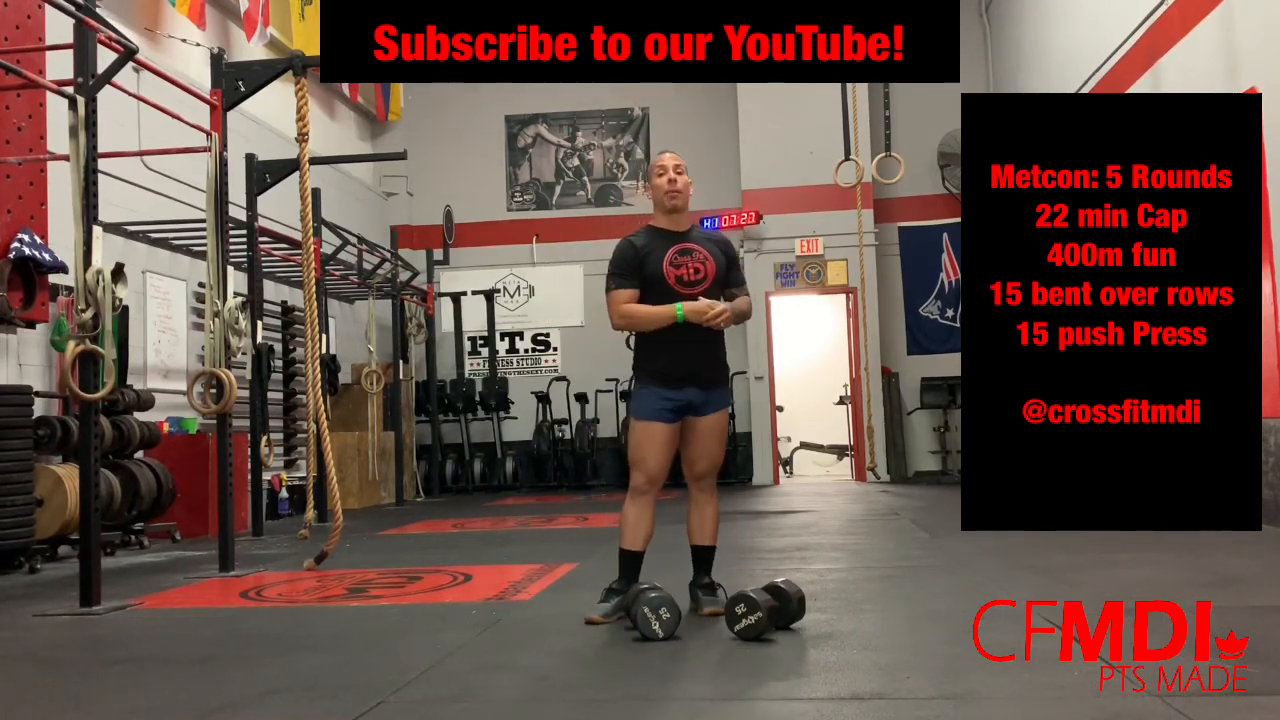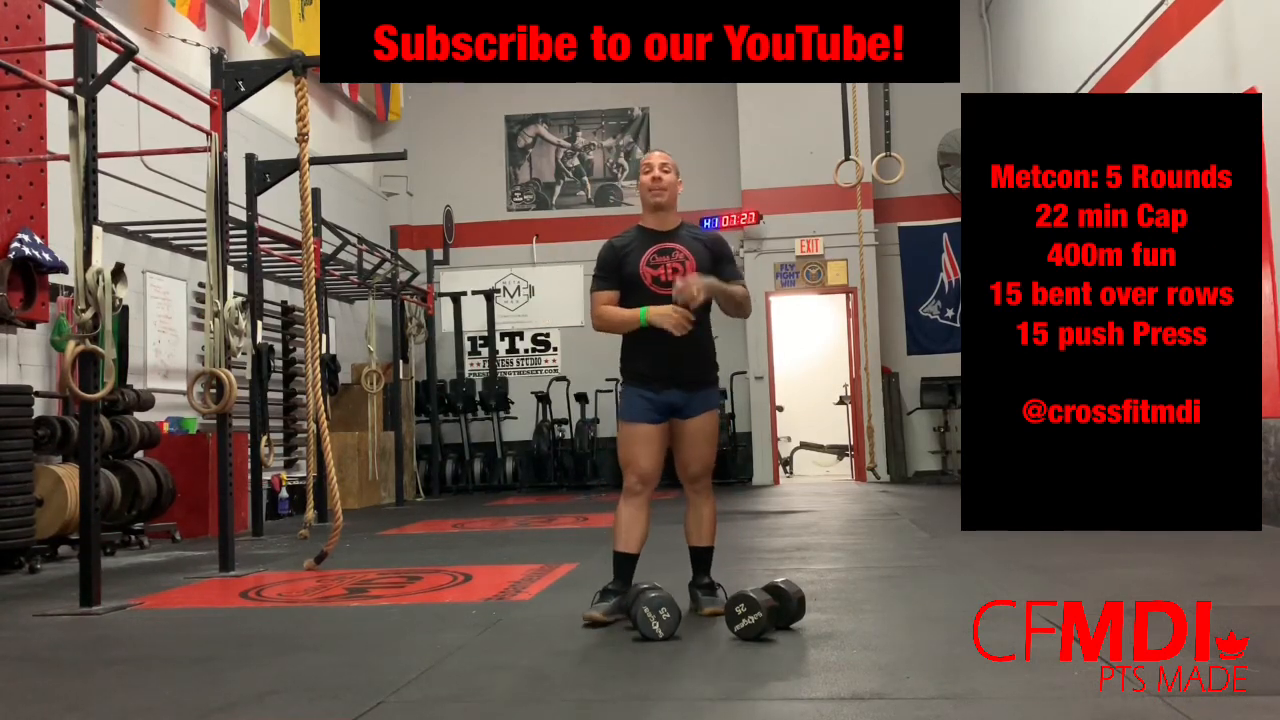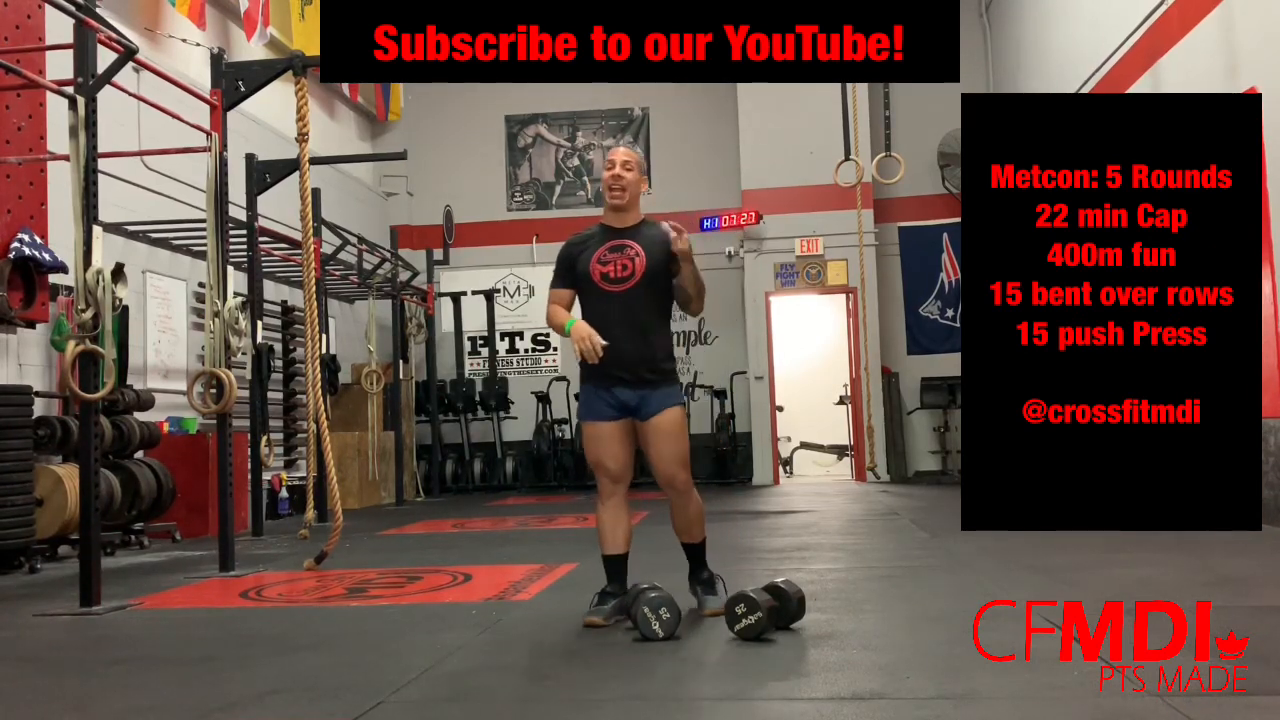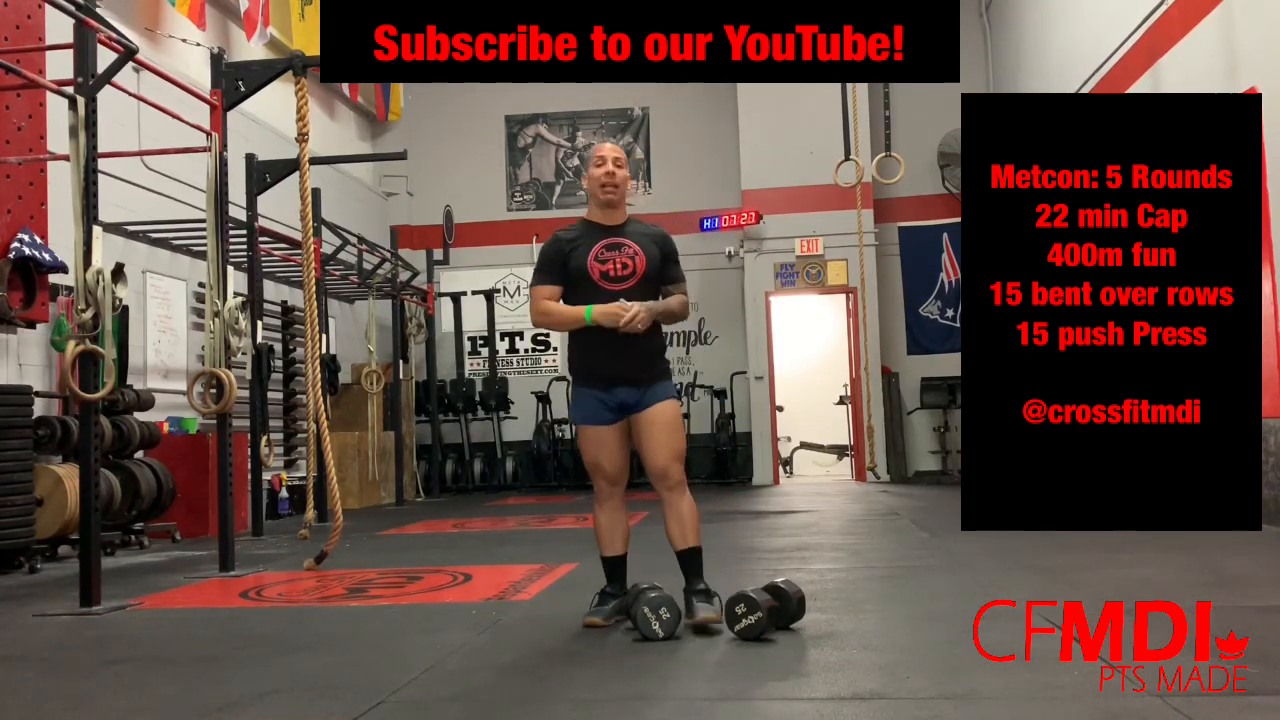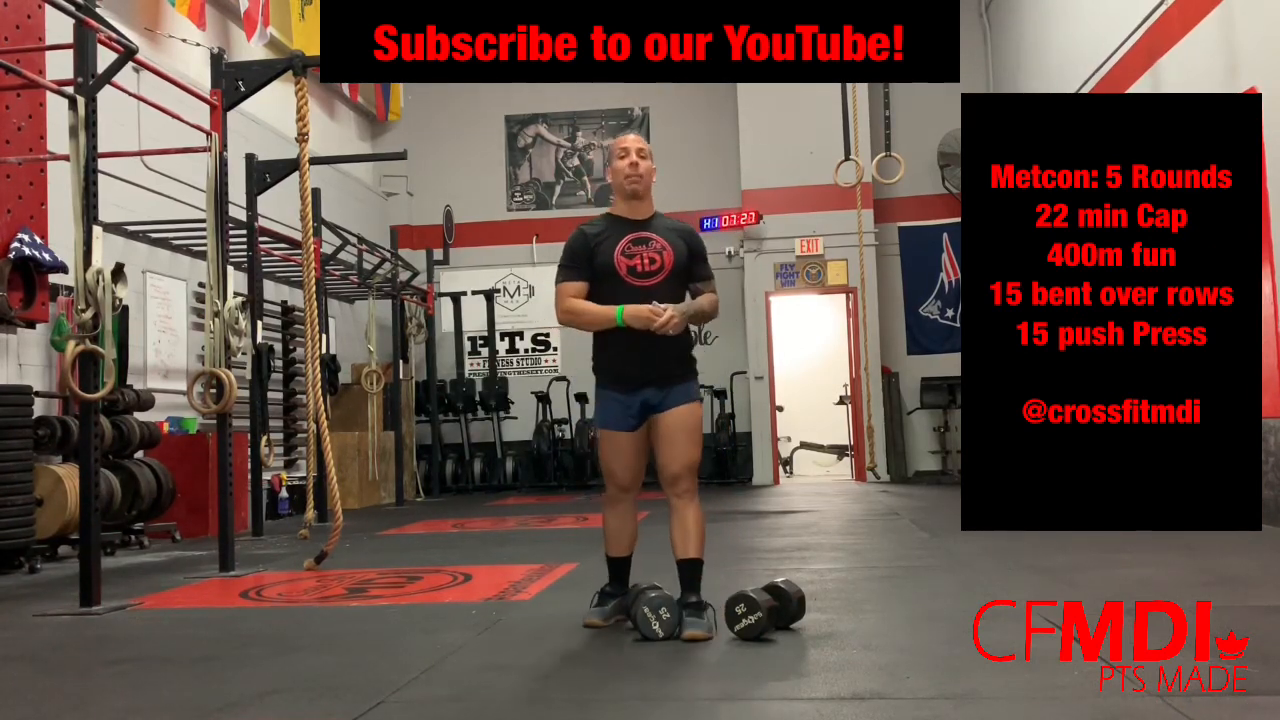
dt=0.4s
person 1, frame 1
left shoulder: (719, 244)
right shoulder: (634, 248)
left elbow: (743, 300)
right elbow: (620, 315)
left wrist: (730, 310)
right wrist: (685, 310)
left hip: (711, 384)
right hip: (657, 386)
left knee: (704, 481)
right knee: (644, 484)
left ankle: (702, 581)
right ankle: (623, 585)
person 1, frame 2
left shoulder: (709, 242)
right shoulder: (618, 249)
left elbow: (743, 304)
right elbow: (600, 315)
left wrist: (711, 287)
right wrist: (650, 314)
left hip: (698, 385)
right hip: (642, 386)
left knee: (698, 483)
right knee: (636, 485)
left ankle: (702, 582)
right ankle: (618, 588)
person 1, frame 3
left shoulder: (666, 239)
right shoulder: (577, 247)
left elbow: (695, 306)
right elbow: (555, 308)
left wrist: (685, 260)
right wrist: (574, 325)
left hip: (657, 382)
right hip: (600, 386)
left knee: (677, 481)
right knee: (610, 485)
left ankle: (701, 573)
right ankle: (615, 590)
person 1, frame 4
left shoulder: (656, 239)
right shoulder: (562, 244)
left elbow: (682, 303)
right elbow: (540, 310)
left wrist: (653, 309)
right wrist: (596, 313)
left hip: (652, 382)
right hip: (594, 387)
left knee: (671, 479)
right knee: (607, 487)
left ankle: (696, 586)
right ankle: (615, 590)
person 1, frame 5
left shoulder: (683, 235)
right shoulder: (588, 238)
left elbow: (710, 300)
right elbow: (567, 308)
left wrist: (684, 312)
right wrist: (627, 315)
left hip: (676, 382)
right hip: (617, 386)
left knee: (682, 485)
right knee: (620, 490)
left ankle: (692, 599)
right ankle: (616, 590)
